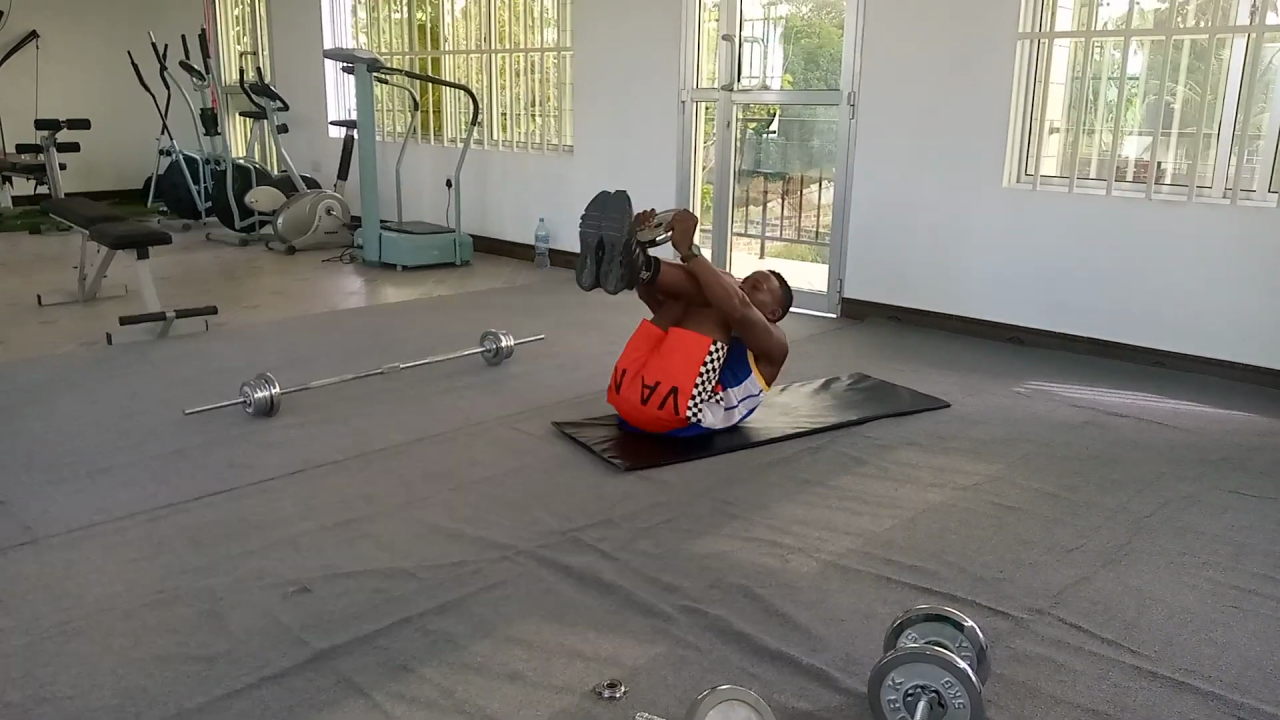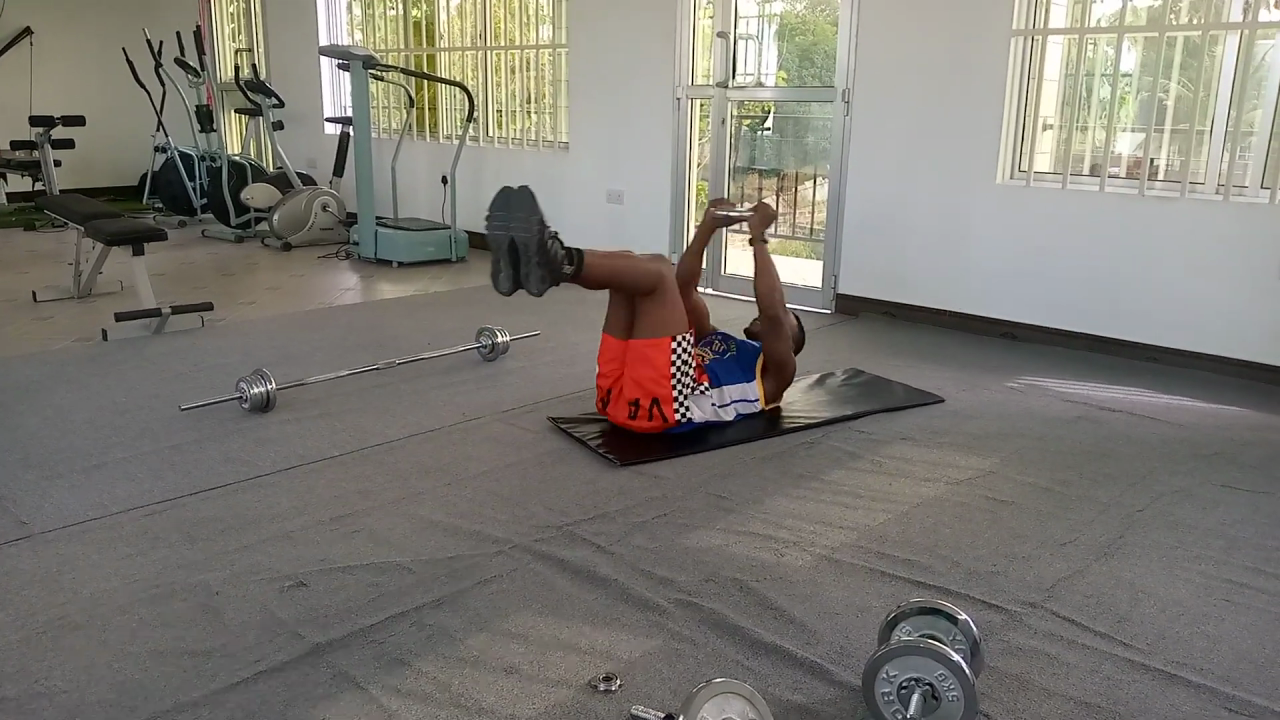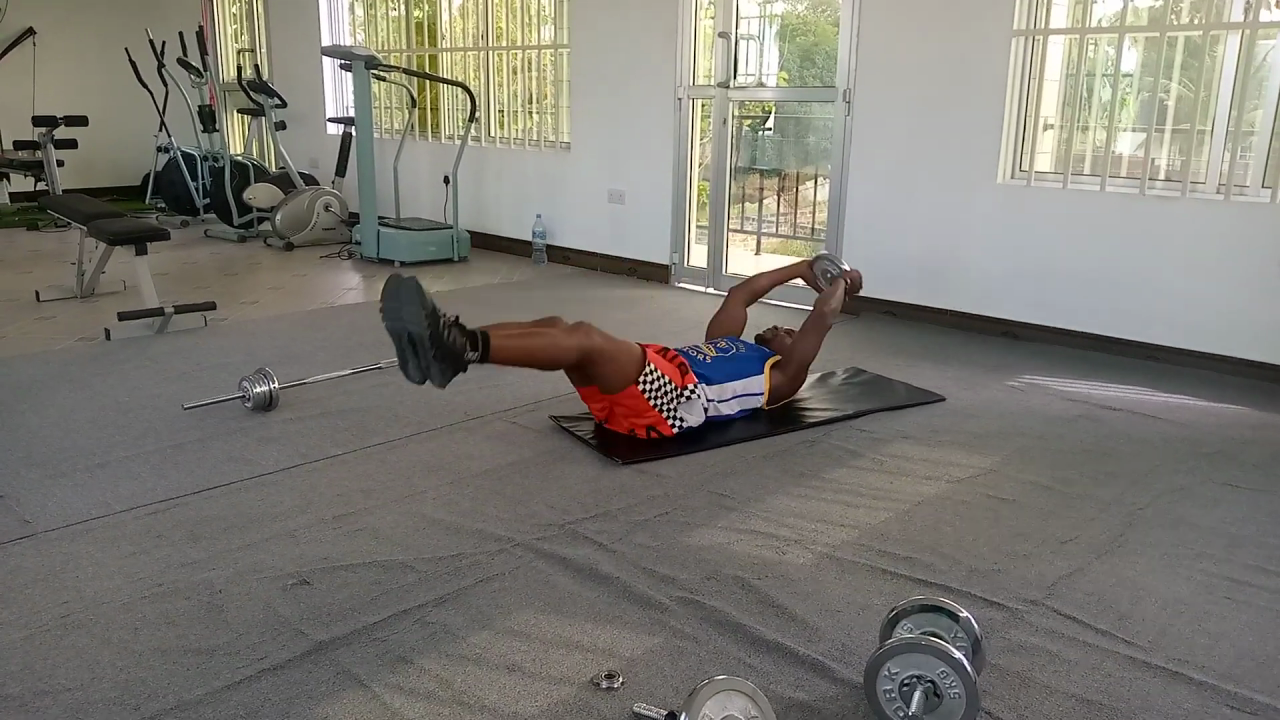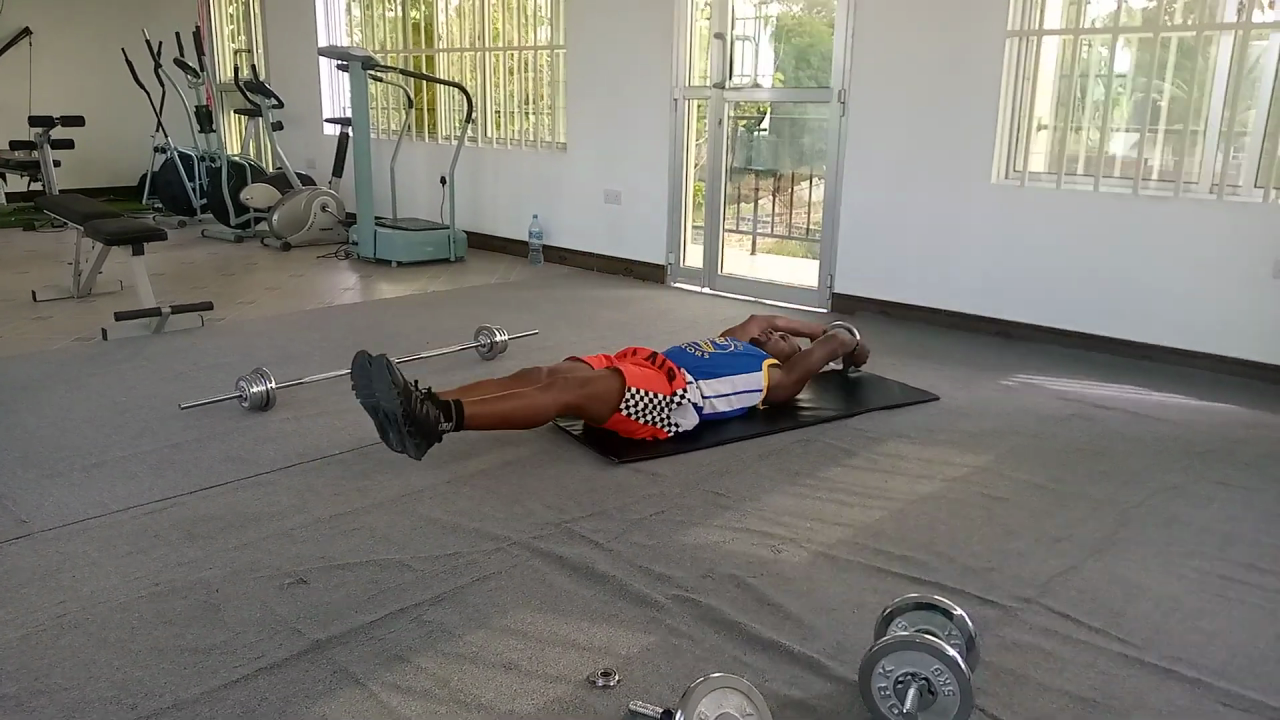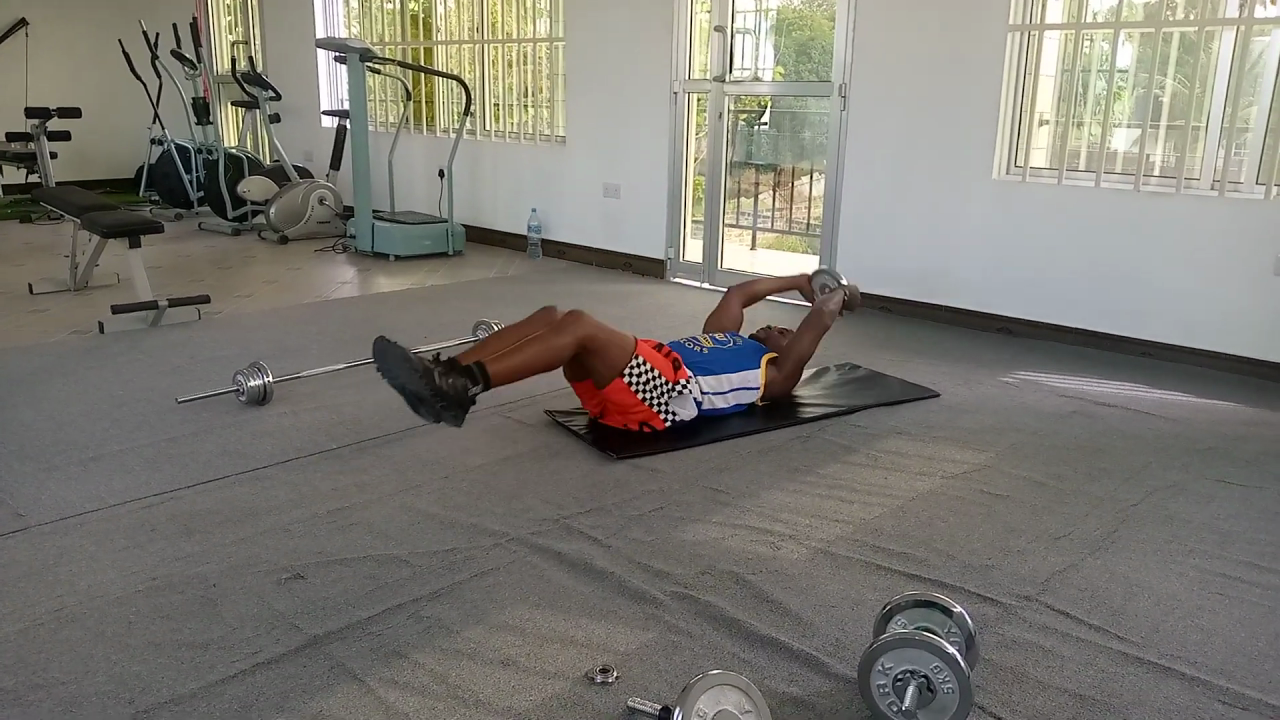
dt=0.3s
person 1, frame 1
left shoulder: (771, 347)
right shoulder: (714, 330)
left elbow: (738, 309)
right elbow: (649, 293)
left wrist: (688, 249)
right wrist: (643, 244)
left hip: (674, 408)
right hip: (630, 392)
left knee: (722, 294)
left ankle: (630, 264)
right ankle: (614, 261)
person 1, frame 2
left shoulder: (773, 371)
right shoulder: (712, 338)
left elbow: (772, 309)
right elbow: (685, 285)
left wrist: (757, 240)
right wrist: (708, 227)
left hip: (666, 402)
right hip: (618, 394)
left knee: (655, 269)
right knee: (633, 269)
left ankle: (557, 262)
right ankle: (533, 264)
person 1, frame 3
left shoulder: (780, 376)
right shoulder: (730, 346)
left elbow: (820, 321)
right elbow: (738, 296)
left wrist: (838, 286)
right wrist: (798, 269)
left hip: (671, 404)
left knee: (583, 337)
right knee: (557, 329)
left ankle: (464, 343)
right ankle: (449, 351)
person 1, frame 4
left shoulder: (776, 379)
right shoulder: (735, 348)
left elbow: (826, 347)
right elbow: (761, 319)
right wrist: (824, 326)
left hip: (667, 400)
right hip: (642, 365)
left knee: (566, 386)
right knee: (540, 376)
left ankle: (434, 420)
right ankle: (424, 405)
person 1, frame 5
left shoulder: (775, 375)
right shoulder: (728, 340)
left elbow: (816, 323)
right elbow: (740, 292)
left wrist: (835, 298)
right wrist: (796, 281)
left hip: (663, 393)
right hip: (646, 364)
left knee: (579, 324)
right knee: (550, 316)
left ankle: (464, 386)
right ankle: (448, 373)
